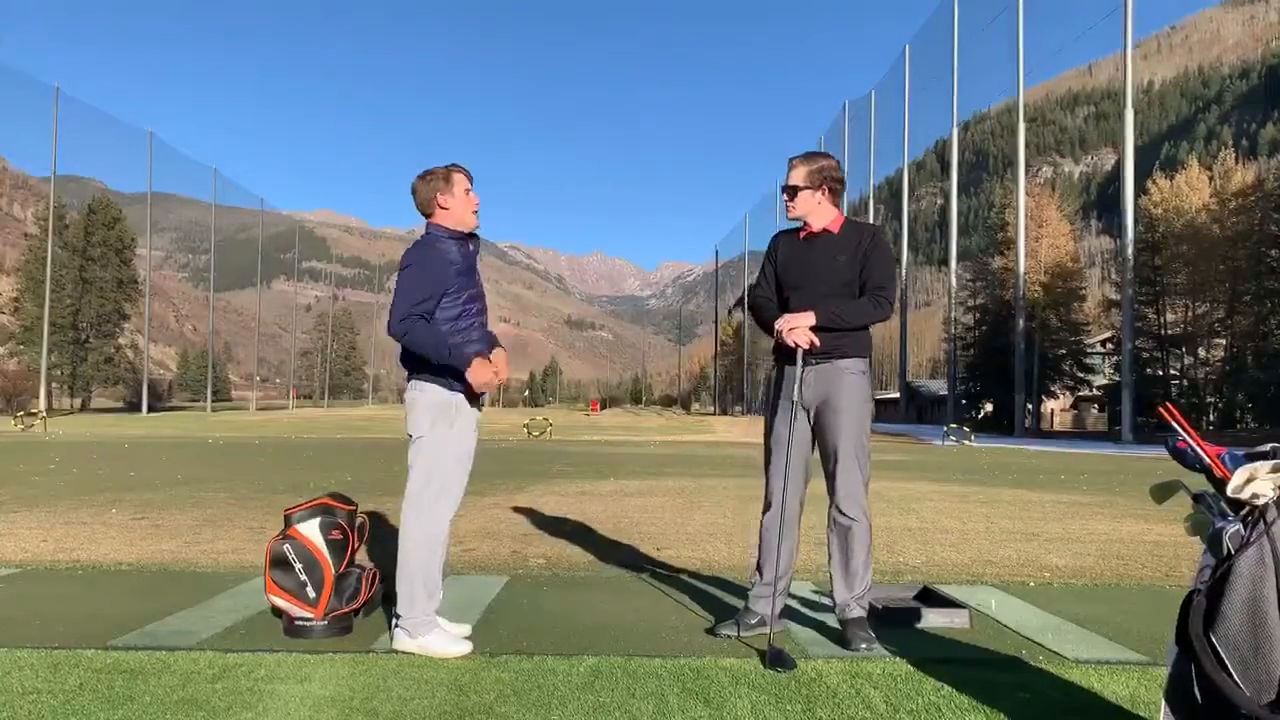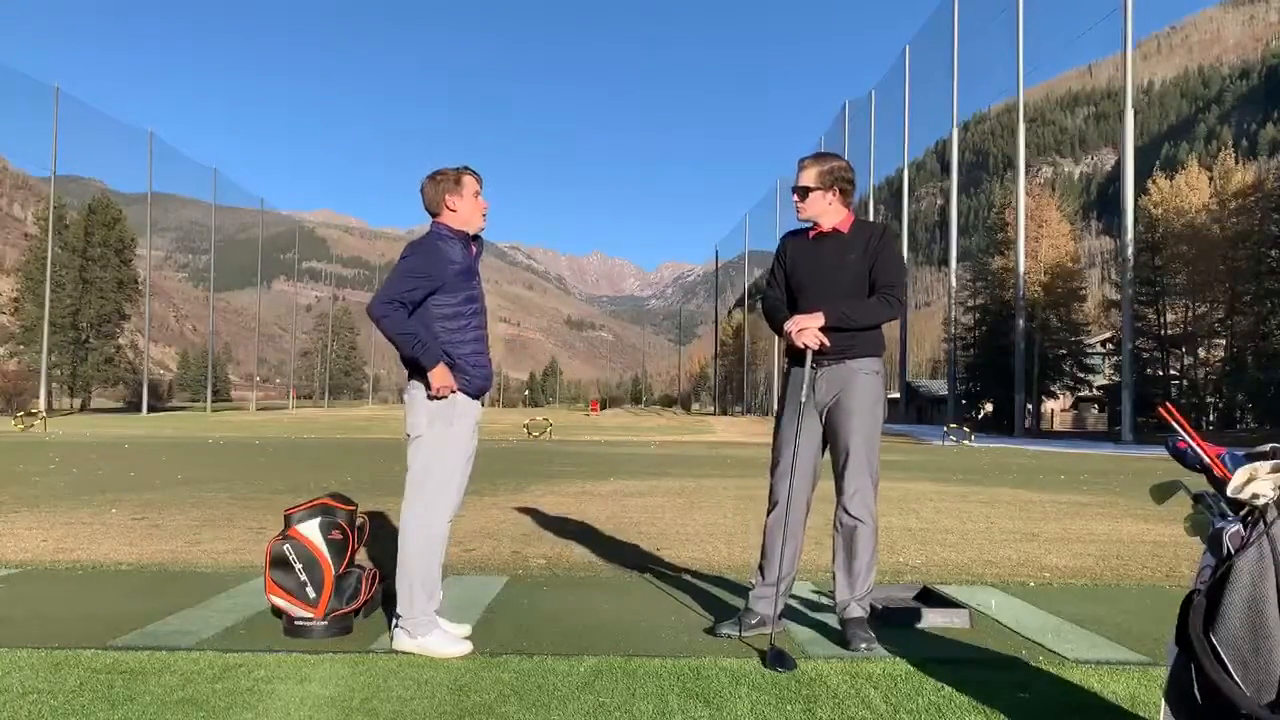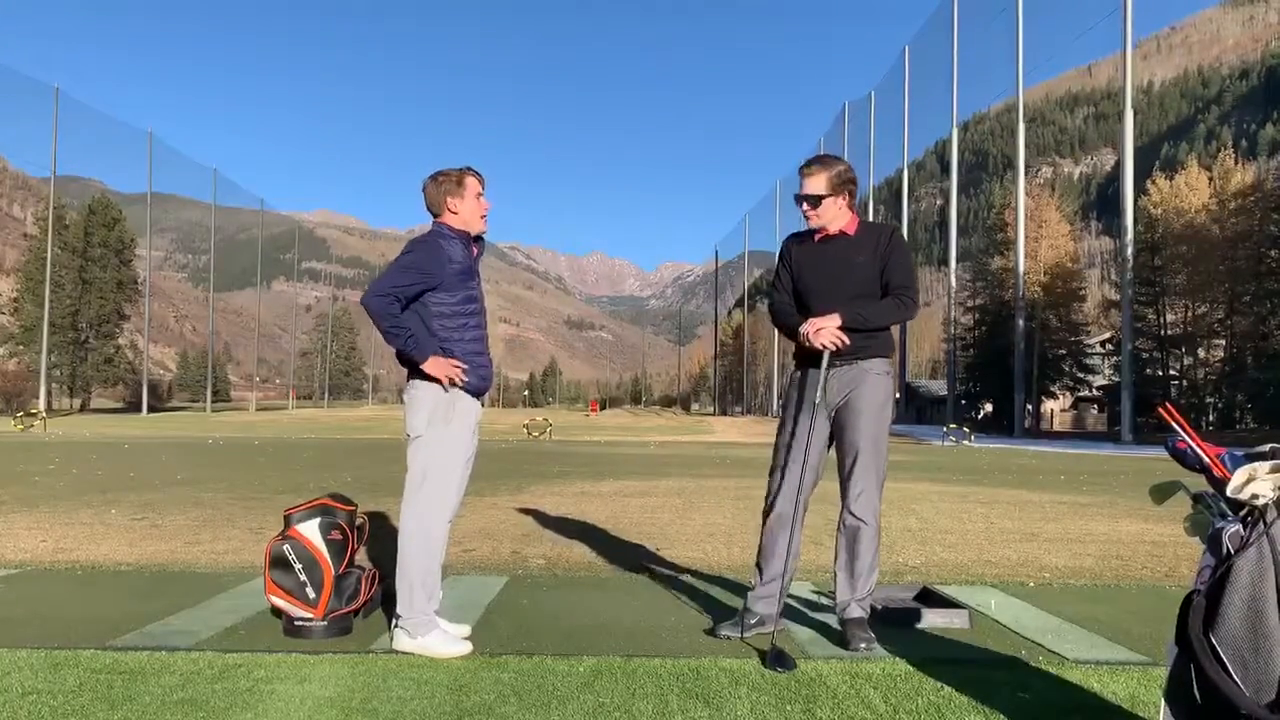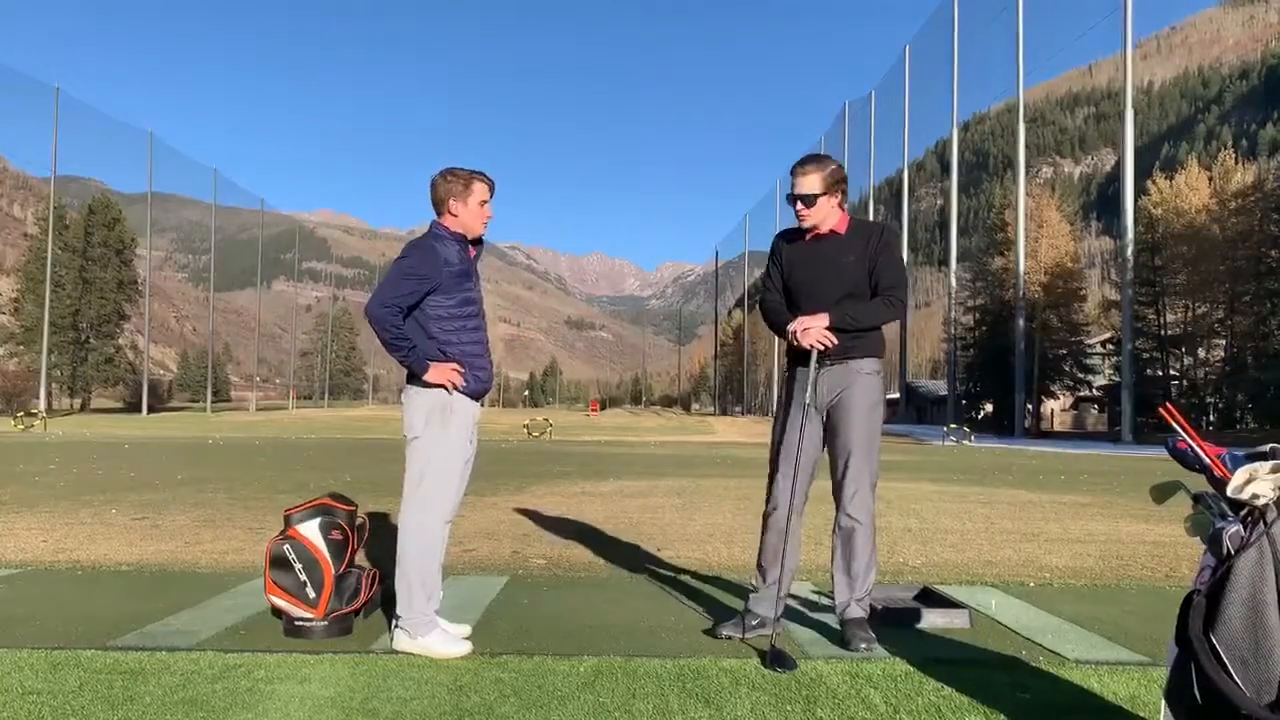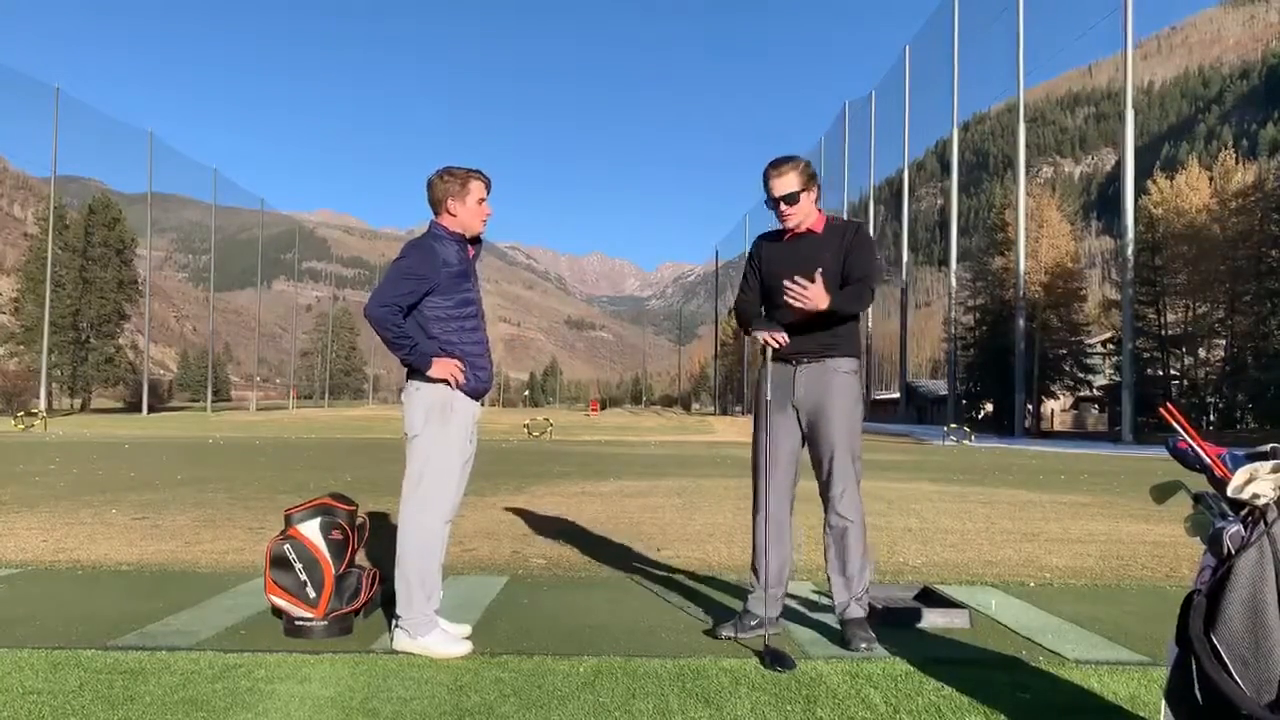
dt=0.4s
person 1, frame 1
left shoulder: (866, 239)
right shoulder: (781, 244)
left elbow: (880, 303)
right elbow: (760, 300)
left wrist: (813, 317)
right wrist: (780, 324)
left hip: (843, 372)
right hip: (789, 373)
left knee: (848, 495)
right knee: (780, 494)
left ankle: (853, 610)
right ankle: (764, 604)
person 1, frame 2
left shoulder: (875, 238)
right shoulder: (791, 245)
left elbow: (890, 302)
right elbow: (771, 301)
left wrist: (821, 317)
right wrist: (790, 325)
left hip: (856, 373)
right hip: (802, 373)
left knee: (855, 496)
right knee: (786, 493)
left ankle: (854, 611)
right ankle: (764, 605)
person 1, frame 3
left shoulder: (884, 240)
right shoulder: (794, 247)
left elbow: (905, 302)
right elbow: (779, 306)
left wrist: (838, 319)
right wrist: (805, 329)
left hip: (866, 374)
right hip: (808, 374)
left knee: (860, 498)
right knee: (784, 492)
left ankle: (854, 611)
right ankle: (762, 606)
person 1, frame 4
left shoulder: (875, 238)
right shoulder: (785, 244)
left elbow: (893, 303)
right elbow: (769, 302)
left wrist: (826, 319)
right wrist: (793, 328)
left hip: (855, 373)
right hip: (801, 374)
left knee: (854, 496)
right knee: (782, 493)
left ankle: (854, 612)
right ankle: (765, 606)
person 1, frame 5
left shoulder: (850, 235)
right shoulder: (764, 246)
left elbow: (862, 294)
right elbow: (746, 304)
left wrist: (824, 302)
right wrist: (757, 326)
left hip: (833, 371)
right hip: (779, 374)
left knee: (840, 492)
right knee: (770, 493)
left ankle: (853, 610)
right ankle: (764, 606)
person 2, frame 1
left shoulder: (461, 251)
right shoulder: (430, 253)
right elbow: (405, 323)
left wrist: (490, 346)
right wrist: (467, 363)
left hip: (460, 397)
right hip: (441, 395)
left knee: (442, 506)
right knee: (429, 506)
left ankle: (423, 613)
right ankle: (414, 626)
person 2, frame 2
left shoulder: (463, 253)
right shoulder: (431, 251)
right elbow: (383, 307)
left wrist: (453, 373)
right wrist: (431, 363)
left hip: (462, 398)
right hip: (441, 399)
left knee: (441, 509)
right knee: (427, 509)
left ankle: (423, 614)
right ankle: (413, 626)
person 2, frame 3
left shoulder: (464, 253)
right shoulder: (431, 250)
right elbow: (377, 299)
right wrist: (422, 357)
left hip: (463, 397)
right hip: (442, 397)
left knee: (441, 509)
right knee: (427, 508)
left ankle: (424, 614)
right ankle: (413, 625)
person 2, frame 4
left shoulder: (463, 254)
right shoulder: (427, 253)
right elbow: (380, 310)
left wrist: (472, 377)
right wrist: (422, 365)
left hip: (463, 400)
right hip: (439, 400)
left knee: (441, 510)
right knee: (426, 509)
left ankle: (423, 614)
right ankle: (413, 626)
person 2, frame 5
left shoulder: (463, 253)
right shoulder: (427, 252)
right elbow: (380, 309)
right wrist: (426, 361)
left hip: (463, 399)
right hip: (438, 398)
left knee: (441, 510)
right knee: (426, 509)
left ankle: (424, 614)
right ankle: (413, 626)
